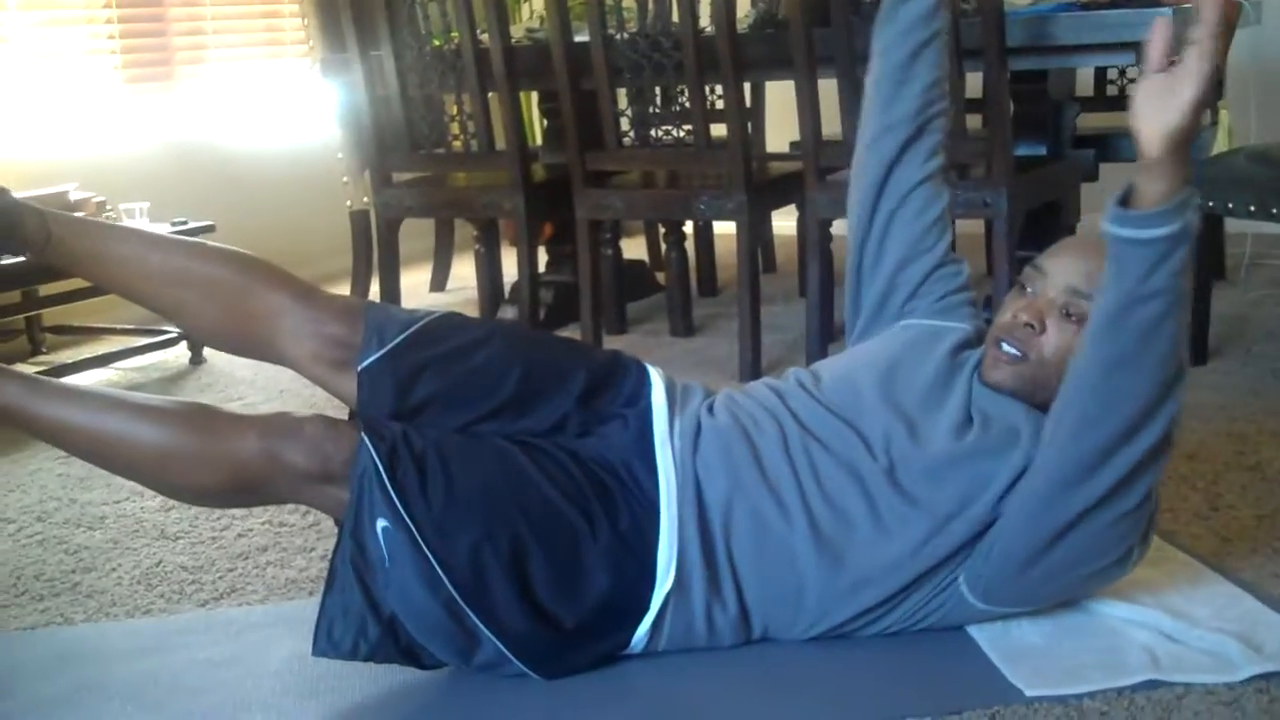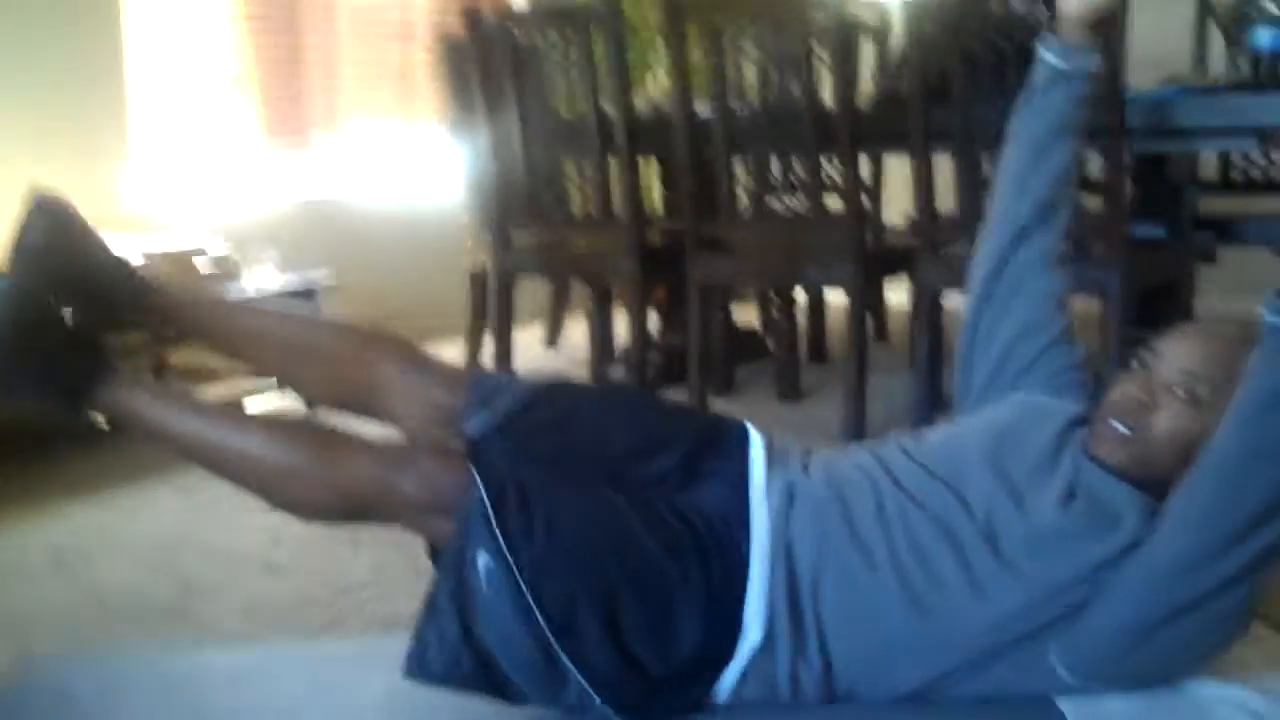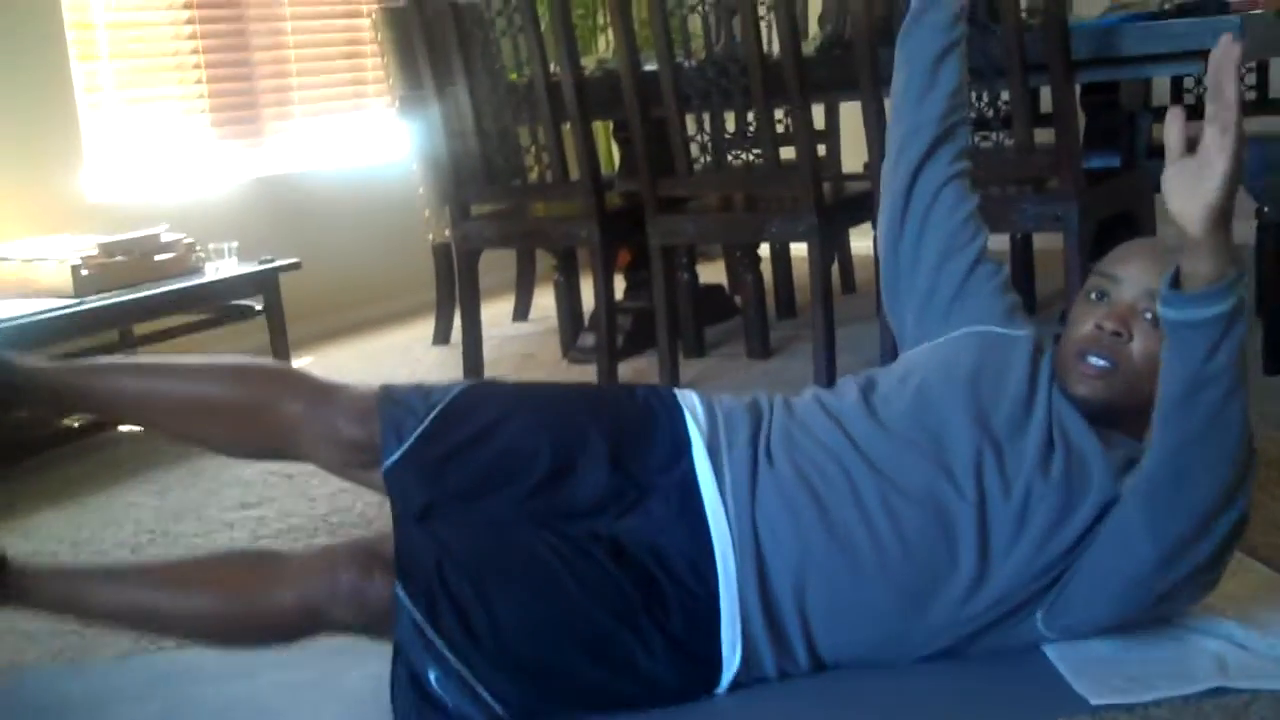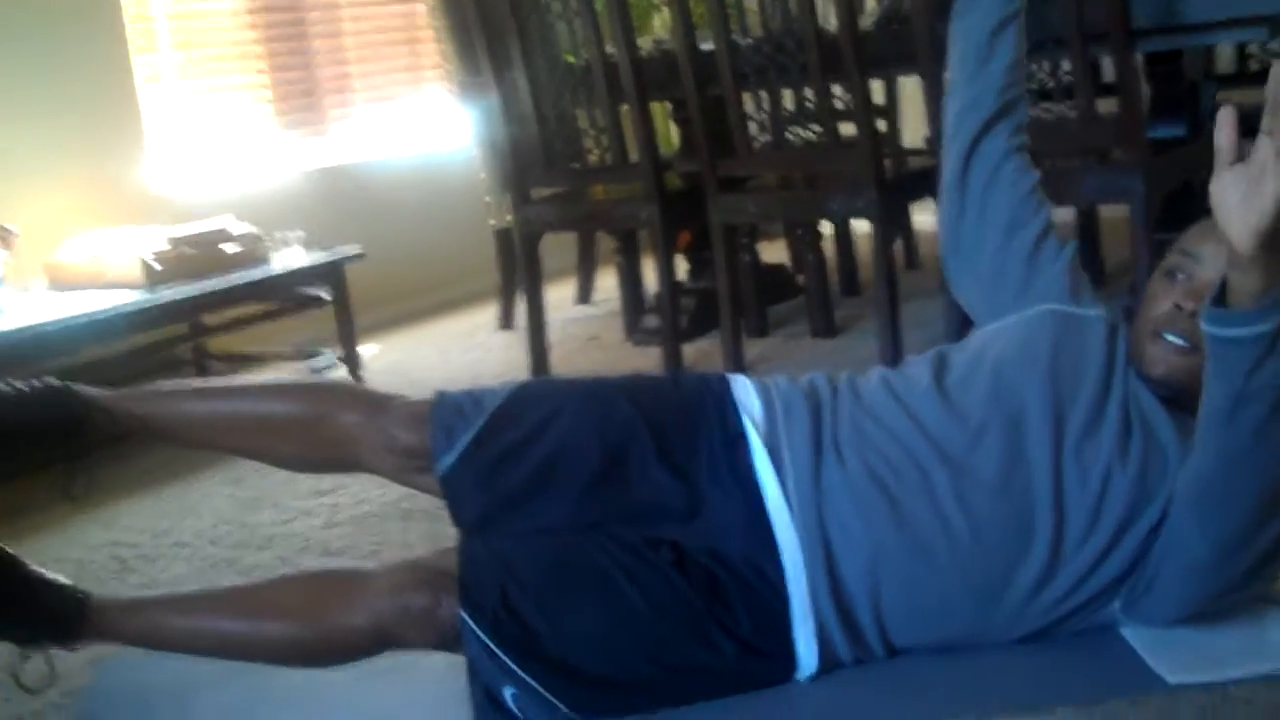
dt=1s
person 1, frame 1
left shoulder: (1069, 518)
right shoulder: (943, 331)
left elbow: (1120, 405)
right elbow: (896, 168)
left wrist: (1157, 181)
left hip: (636, 556)
right hip: (642, 419)
left knee: (293, 454)
right knee: (311, 328)
person 1, frame 2
left shoulder: (1156, 582)
right shoulder: (1049, 407)
right elbow: (1021, 241)
right hip: (740, 475)
left knee: (424, 491)
right knee: (417, 391)
left ankle: (105, 381)
right ankle: (134, 294)
person 1, frame 3
left shoulder: (1127, 535)
right shoulder: (996, 341)
left elbow: (1197, 489)
right elbow: (924, 175)
left wrist: (1204, 262)
left hip: (698, 609)
right hip: (688, 448)
left knee: (336, 581)
right knee: (323, 417)
person 1, frame 4
right shoulder: (1067, 322)
right elbow: (982, 157)
left hip: (768, 598)
right hip: (747, 437)
left knee: (405, 602)
right knee: (381, 426)
